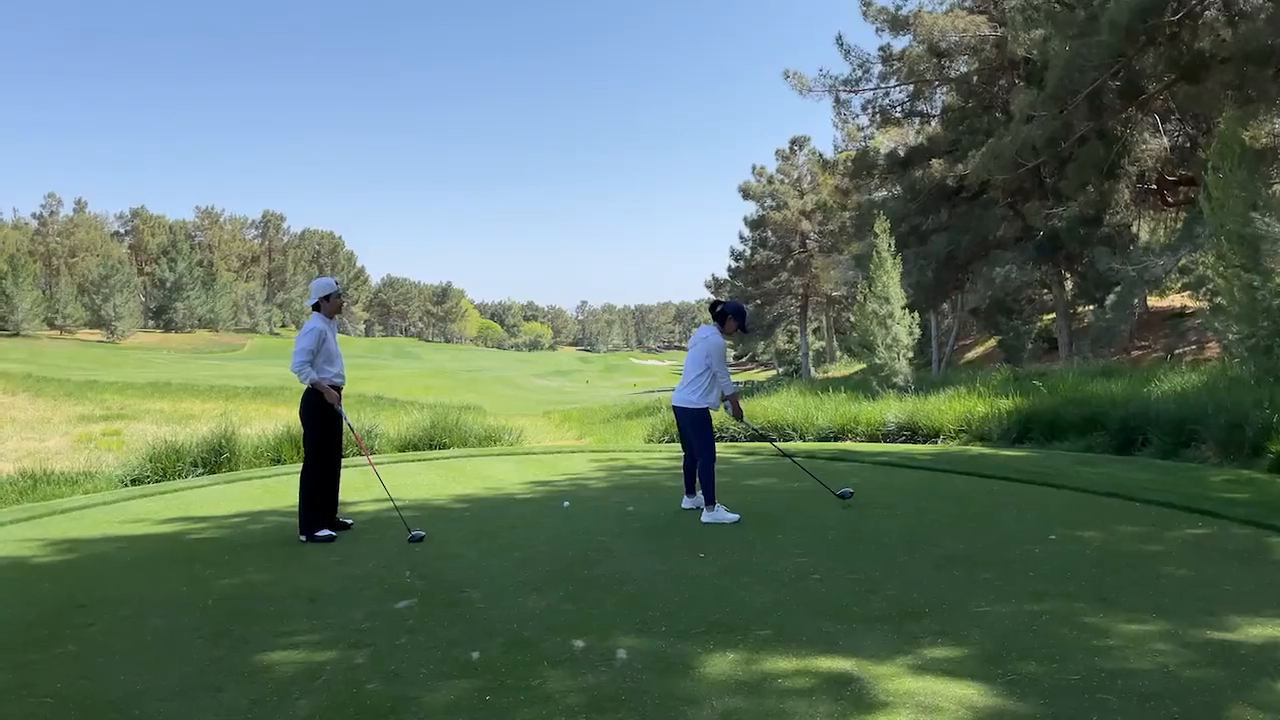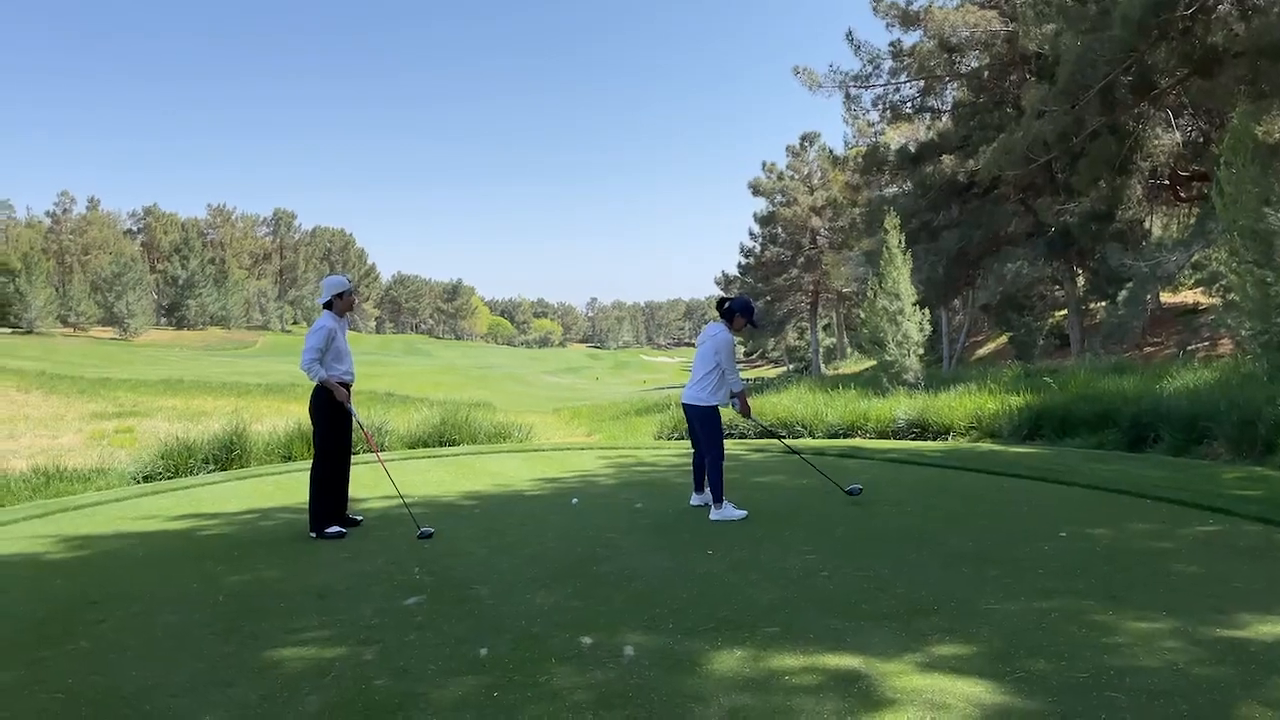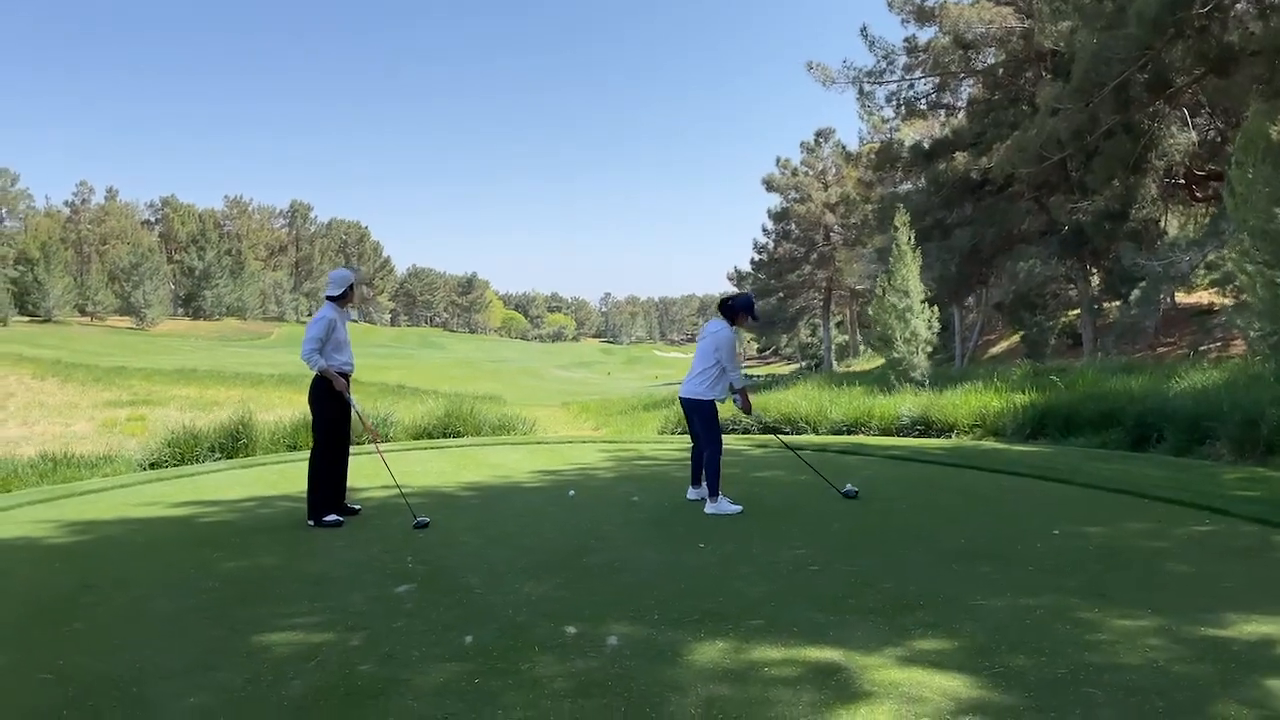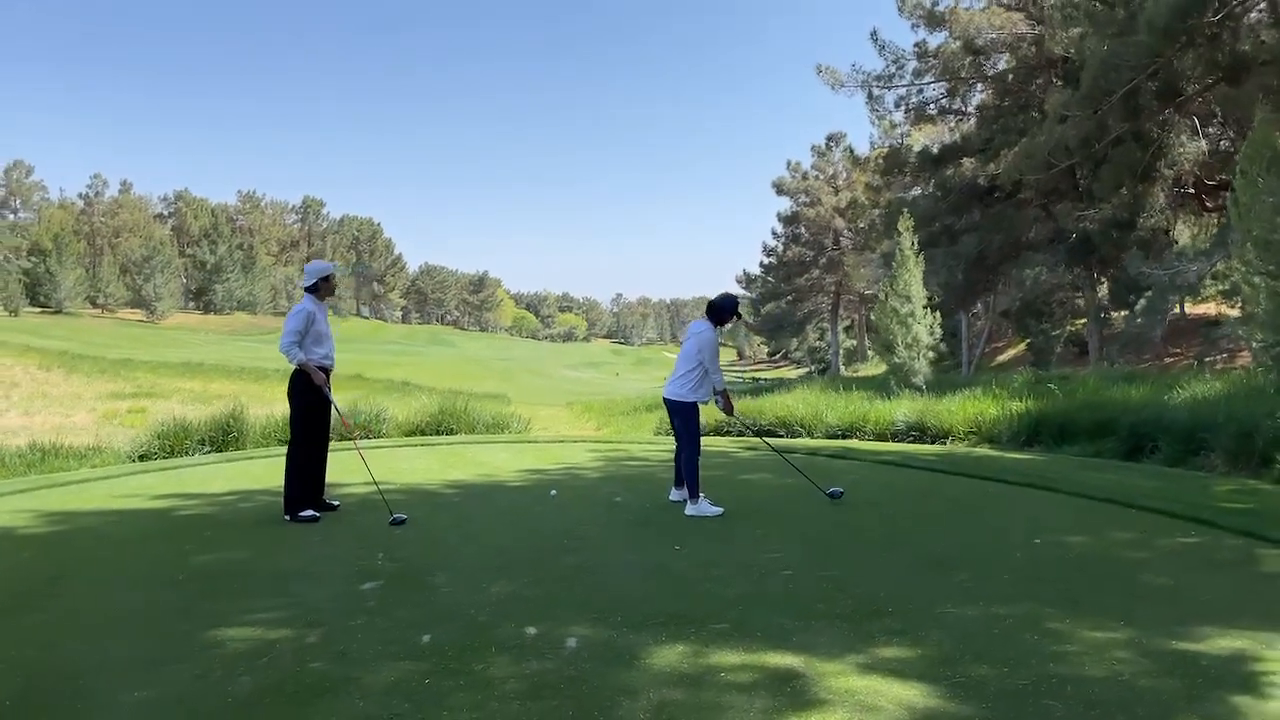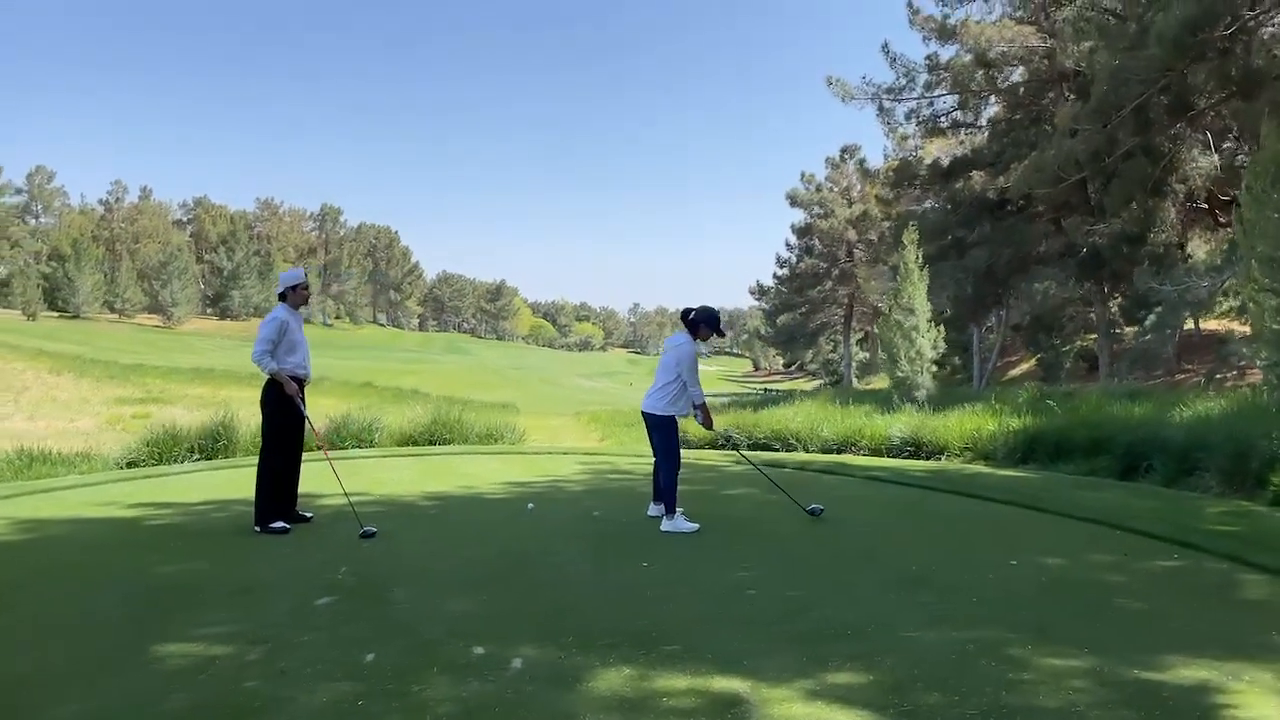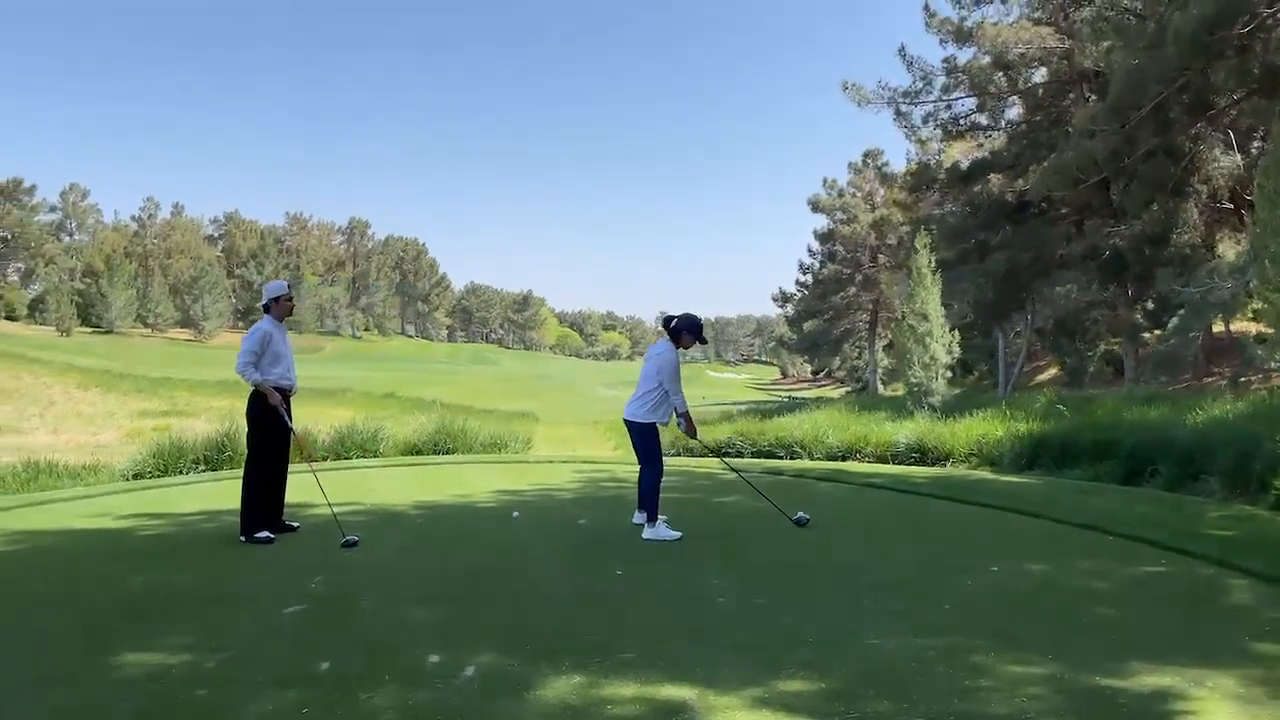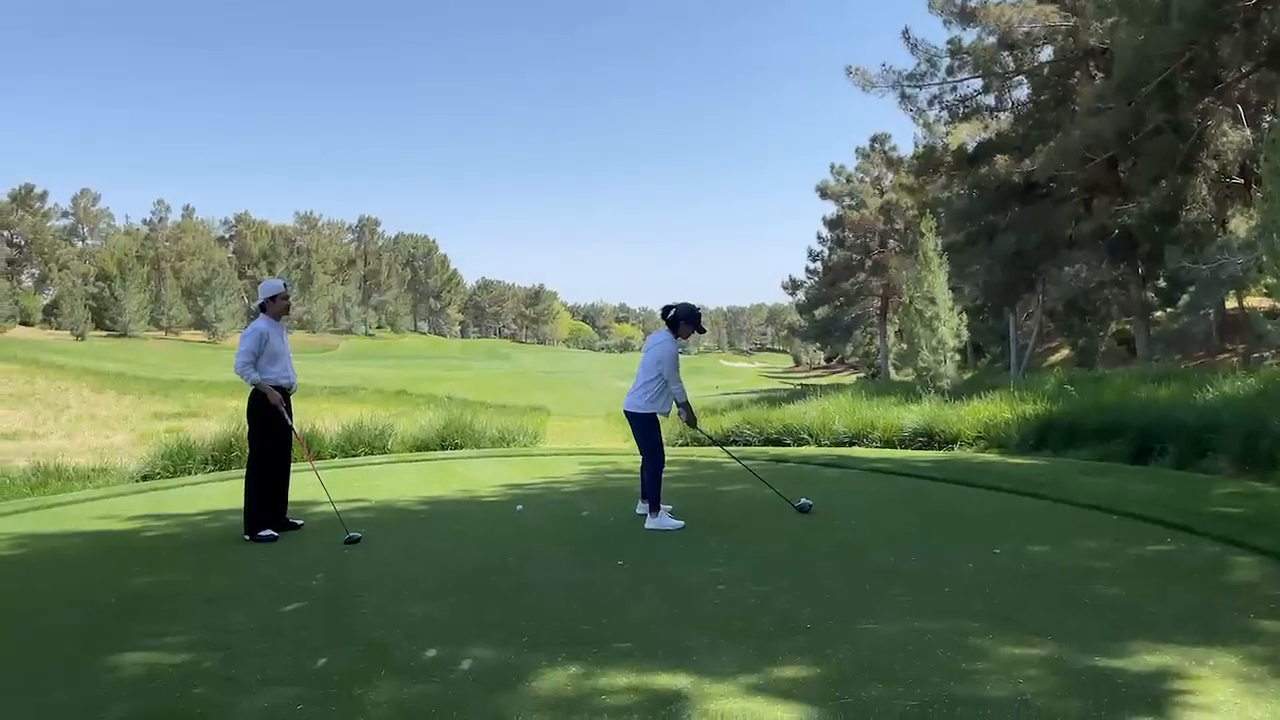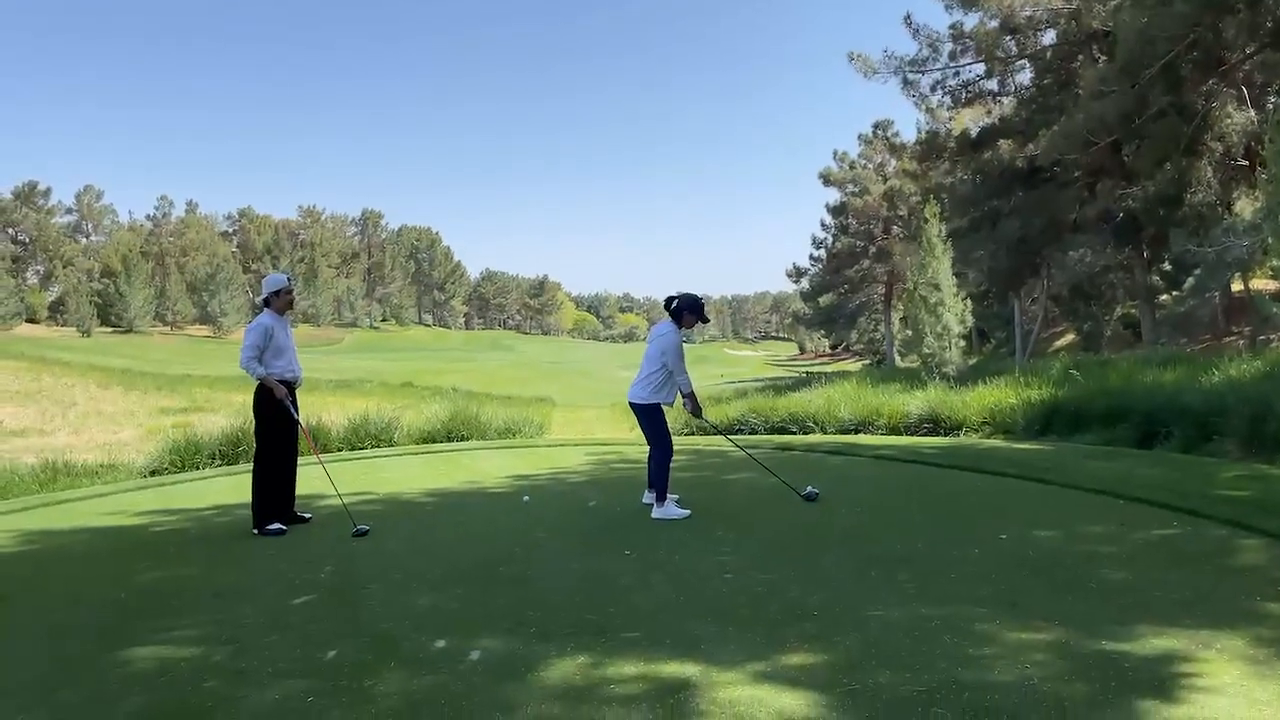
dt=0.5s
person 1, frame 1
left shoulder: (329, 327)
right shoulder: (314, 328)
right elbow: (299, 366)
right wrist: (326, 390)
left hip: (329, 400)
right hip: (318, 400)
left knee: (332, 460)
right knee: (316, 461)
left ankle: (327, 517)
right ankle: (309, 526)
person 1, frame 2
left shoulder: (339, 324)
right shoulder: (325, 326)
right elbow: (309, 363)
right wrist: (335, 388)
left hip: (340, 397)
right hip: (328, 398)
left knee: (341, 457)
right knee: (326, 458)
left ankle: (337, 513)
right ankle: (320, 523)
person 1, frame 3
left shoulder: (339, 316)
right shoulder: (325, 317)
right elbow: (309, 353)
right wrist: (334, 378)
left hip: (338, 387)
right hip: (327, 387)
left knee: (340, 447)
right knee: (324, 448)
left ankle: (335, 502)
right ankle: (318, 511)
person 1, frame 4
left shoulder: (320, 309)
right shoulder: (304, 310)
right elbow: (288, 345)
right wrist: (313, 371)
left hip: (320, 381)
right hip: (307, 381)
left knee: (319, 441)
right knee: (302, 442)
left ankle: (314, 498)
right ankle: (294, 506)
person 1, frame 5
left shoulder: (295, 319)
right shoulder: (278, 318)
right elbow: (260, 355)
right wrist: (286, 381)
left hip: (295, 391)
right hip: (280, 391)
left knee: (292, 452)
right knee: (274, 453)
left ankle: (286, 510)
right ankle: (265, 517)
person 1, frame 6
left shoulder: (281, 331)
right shoulder: (261, 331)
right elbow: (244, 366)
right wrist: (269, 392)
left hip: (281, 401)
right hip: (265, 402)
left knee: (279, 462)
right knee: (260, 463)
left ankle: (273, 519)
right ankle: (251, 527)
person 1, frame 7
left shoulder: (279, 329)
right shoulder: (258, 330)
right elbow: (242, 366)
right wrist: (269, 391)
left hip: (282, 399)
right hip: (264, 400)
left knee: (281, 460)
right knee: (261, 462)
left ankle: (277, 517)
right ankle: (254, 525)
person 1, frame 8
left shoulder: (284, 323)
right shoulder: (262, 325)
right elbow: (248, 361)
right wrist: (274, 385)
left hip: (287, 393)
right hip: (270, 394)
left knee: (288, 454)
right knee: (268, 456)
left ankle: (285, 510)
right ankle: (263, 519)
person 2, frame 1
left shoulder: (703, 333)
right shoulder: (715, 340)
right elbow: (722, 376)
left wrist: (725, 397)
right wrist: (735, 405)
left hip: (682, 402)
right hip: (694, 406)
left knee: (692, 452)
right knee: (707, 456)
left ankle: (691, 497)
right ankle: (710, 510)
person 2, frame 2
left shoulder: (712, 330)
right shoulder: (724, 337)
right elbow: (731, 373)
left wrist: (736, 396)
right wrist: (743, 402)
left hip: (692, 399)
right hip: (703, 403)
left knee: (702, 450)
right knee: (715, 454)
left ankle: (699, 494)
right ankle: (718, 507)
person 2, frame 3
left shoulder: (713, 326)
right shoulder: (725, 334)
right elbow: (733, 370)
left wrist: (735, 391)
right wrist: (744, 398)
left hip: (689, 393)
right hip: (701, 397)
left knee: (700, 443)
right knee: (713, 447)
left ankle: (696, 488)
right ankle: (713, 501)
person 2, frame 4
left shoulder: (697, 325)
right shoulder: (708, 335)
right elbow: (714, 371)
left wrist: (718, 393)
right wrist: (726, 399)
left hip: (674, 394)
right hip: (684, 398)
left knee: (684, 445)
right knee: (691, 449)
left ankle: (679, 490)
right ankle: (694, 503)
person 2, frame 5
left shoulder: (678, 339)
right shoulder: (687, 348)
right elbow: (693, 385)
left wrist: (697, 408)
right wrist: (706, 414)
left hip: (653, 408)
right hip: (662, 412)
left knee: (663, 459)
right knee: (671, 463)
left ankle: (657, 504)
right ankle: (670, 518)
person 2, frame 6
left shoulder: (661, 347)
right shoulder: (668, 356)
right elbow: (675, 394)
left wrist: (681, 417)
right wrist: (689, 423)
left hip: (637, 416)
right hip: (643, 419)
left knee: (648, 466)
right knee: (654, 470)
left ankle: (642, 512)
right ankle: (651, 526)
person 2, frame 7
left shoulder: (659, 337)
right shoulder: (667, 346)
right elbow: (675, 384)
left wrist: (681, 408)
right wrist: (689, 413)
left hip: (637, 406)
right hip: (643, 410)
left knee: (650, 457)
right knee: (656, 460)
left ankle: (646, 502)
right ankle: (654, 516)
person 2, frame 8
left shoulder: (663, 327)
right shoulder: (672, 338)
left elbow: (674, 373)
right elbow: (680, 374)
left wrist: (686, 398)
right wrist: (694, 403)
left hip: (643, 397)
right hip: (647, 400)
left knee: (658, 446)
right knee: (664, 450)
left ankle: (652, 492)
right ankle: (661, 505)
